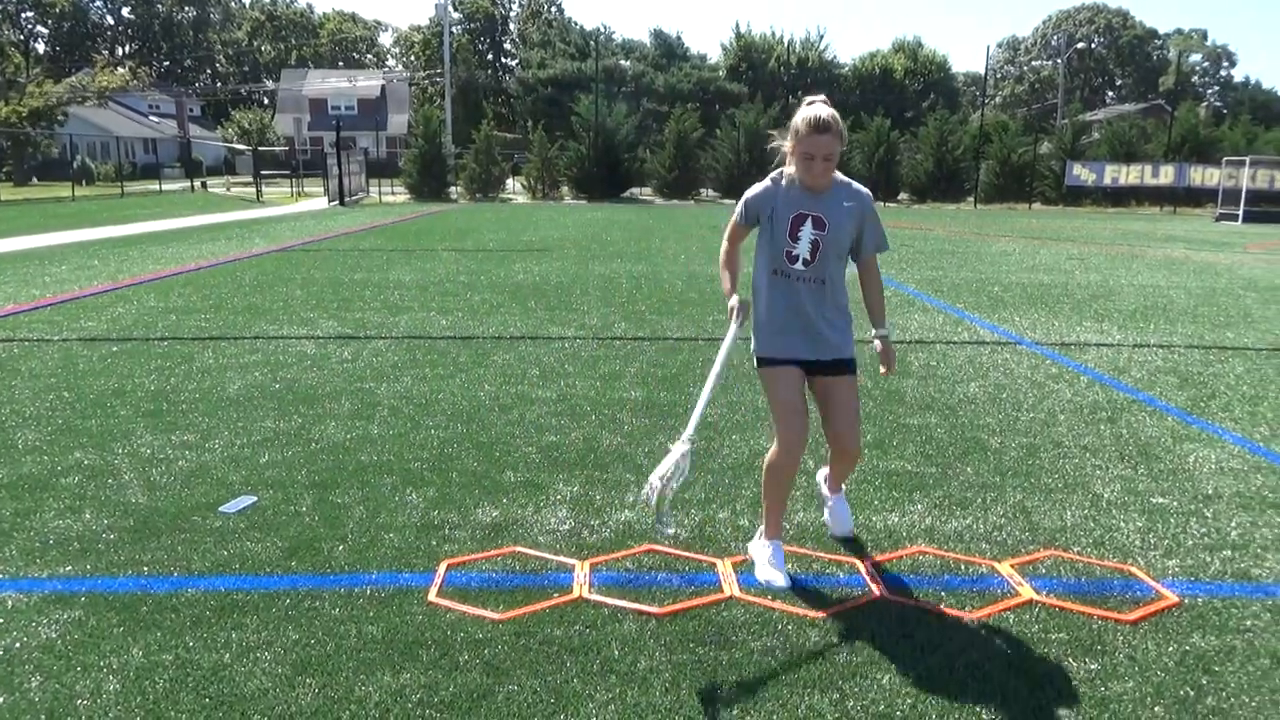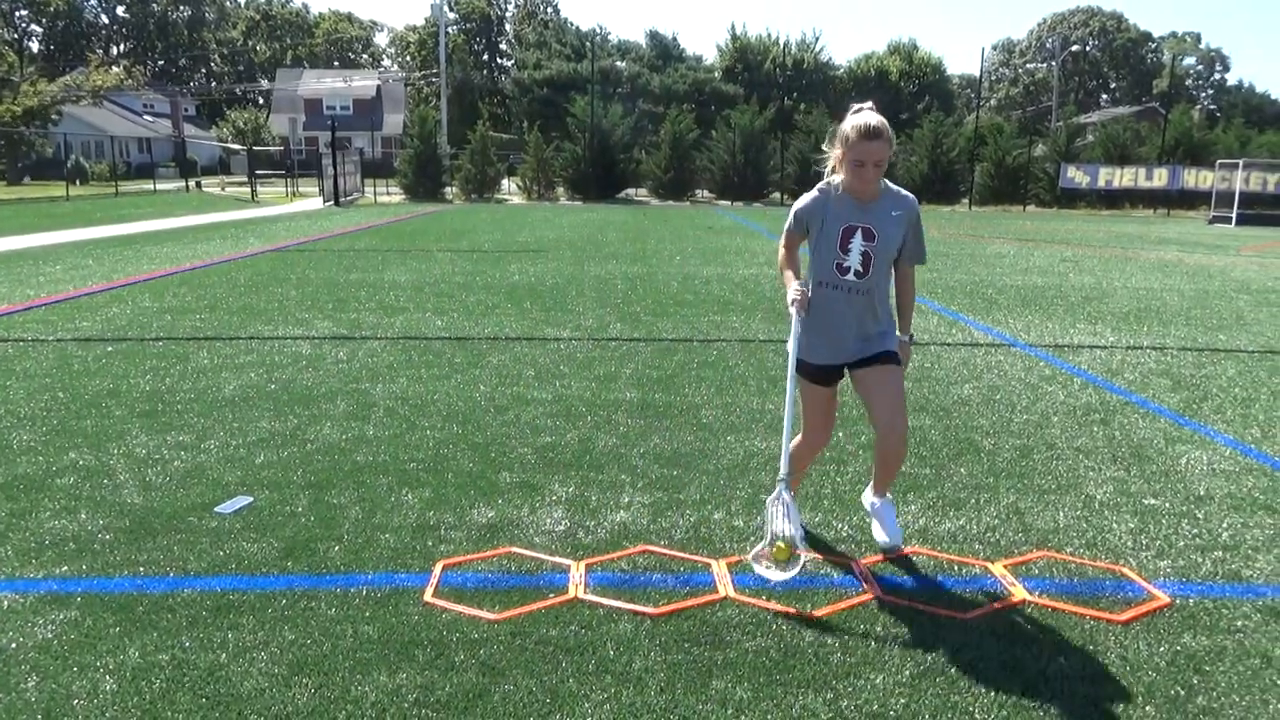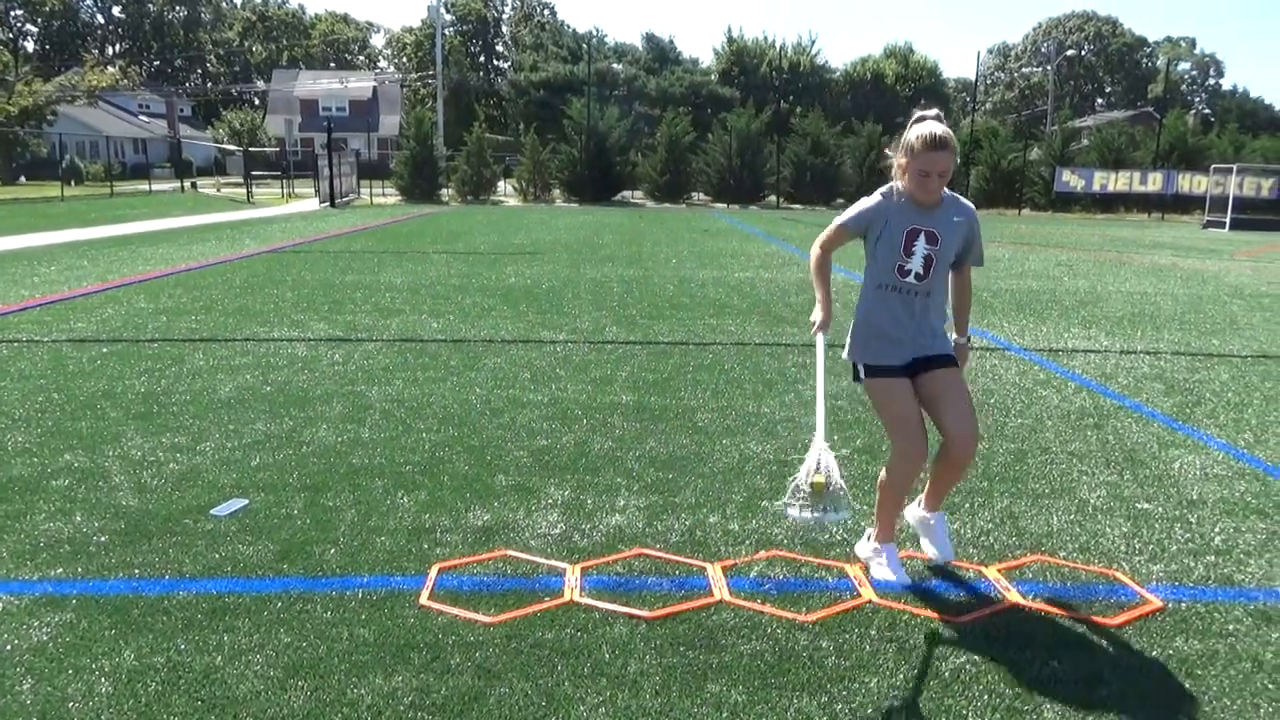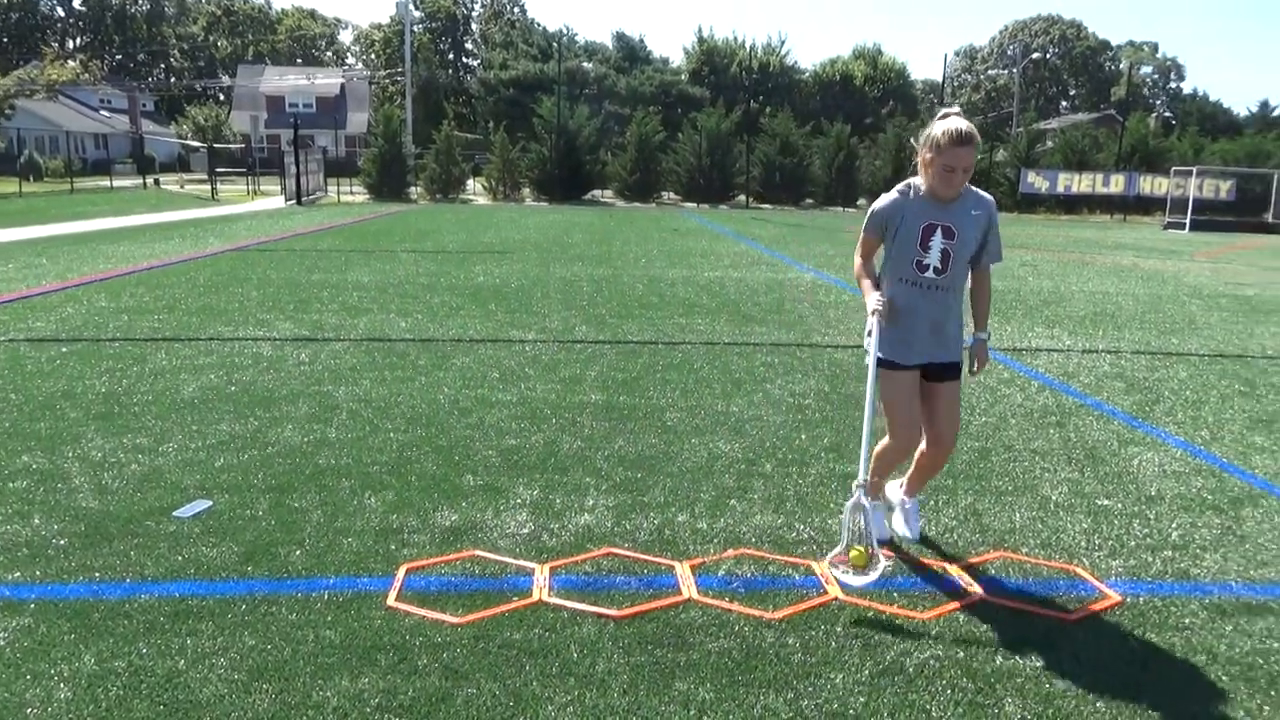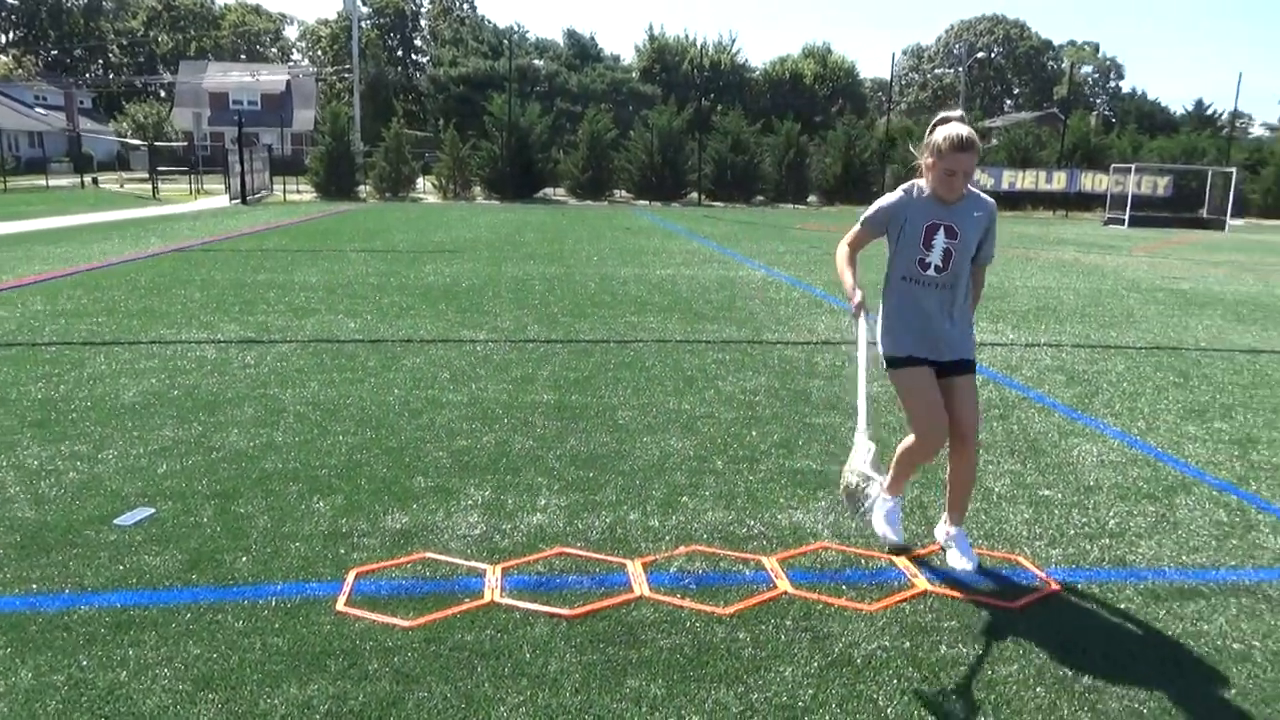
dt=0.3s
person 1, frame 1
left shoulder: (857, 201)
right shoulder: (764, 196)
left elbow: (869, 269)
right elbow: (729, 241)
left wrist: (881, 333)
right wrist: (732, 291)
left hip: (832, 341)
right hip: (777, 339)
left knee: (848, 447)
right knee: (790, 445)
left ankle: (832, 486)
right ankle: (769, 542)
person 1, frame 2
left shoulder: (904, 207)
right shoulder: (814, 205)
left elbow: (904, 273)
right elbow: (788, 249)
left wrist: (905, 334)
right wrist: (793, 285)
left hip: (874, 338)
right hip: (818, 341)
left knee: (894, 436)
right knee: (815, 438)
left ankle: (879, 496)
right ankle: (786, 493)
person 1, frame 3
left shoulder: (963, 215)
right shoulder: (874, 209)
right elbow: (821, 249)
left wrist: (961, 337)
right wrist: (823, 304)
left hip: (930, 344)
right hip: (878, 347)
left knee: (964, 439)
right knee: (909, 452)
left ankle: (929, 511)
right ankle: (879, 541)
person 1, frame 4
left shoulder: (982, 209)
right shoulder: (893, 205)
left elbow: (980, 275)
right elbow: (863, 256)
left wrist: (980, 335)
right wrist: (870, 294)
left hip: (944, 341)
right hip: (896, 337)
left knee: (943, 443)
right knee: (903, 438)
left ankle: (906, 493)
right ankle: (873, 495)
person 1, frame 5
left shoulder: (983, 209)
right shoulder: (898, 205)
right elbow: (848, 247)
right wrist: (852, 289)
left hip: (953, 341)
right hip: (903, 336)
left knee: (965, 439)
right knee: (932, 434)
left ankle: (952, 529)
right ankle: (888, 492)
